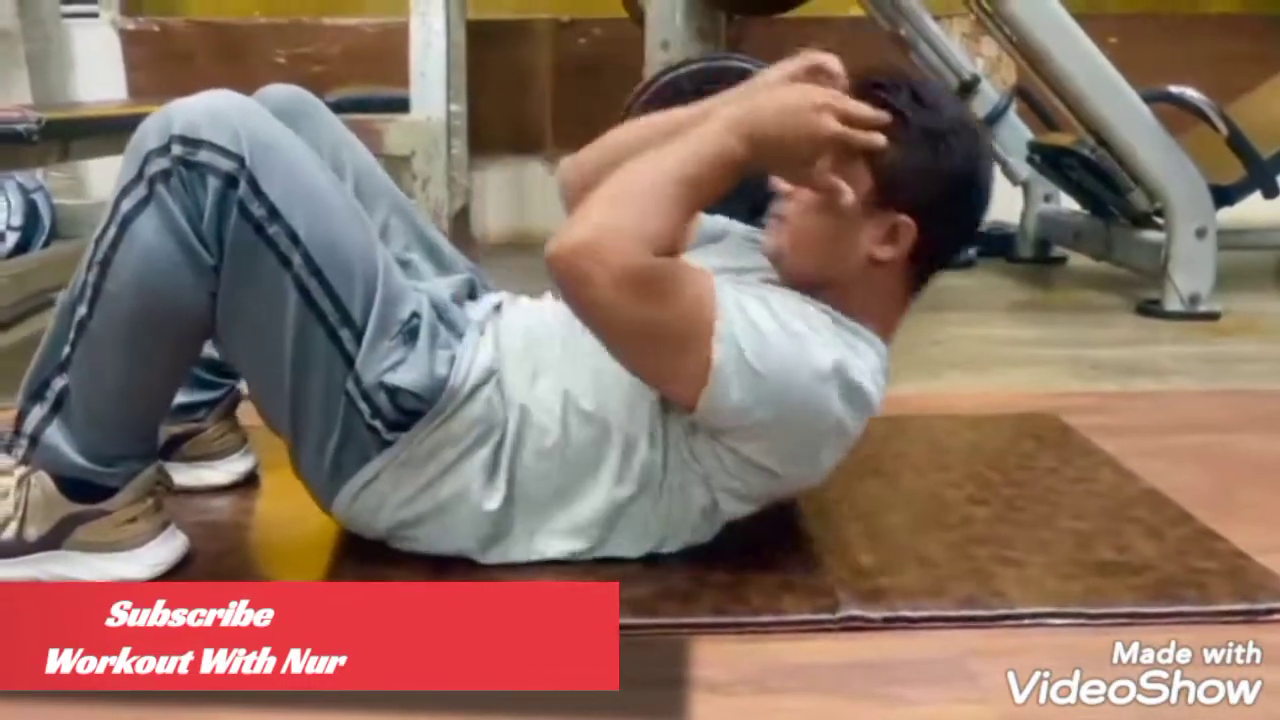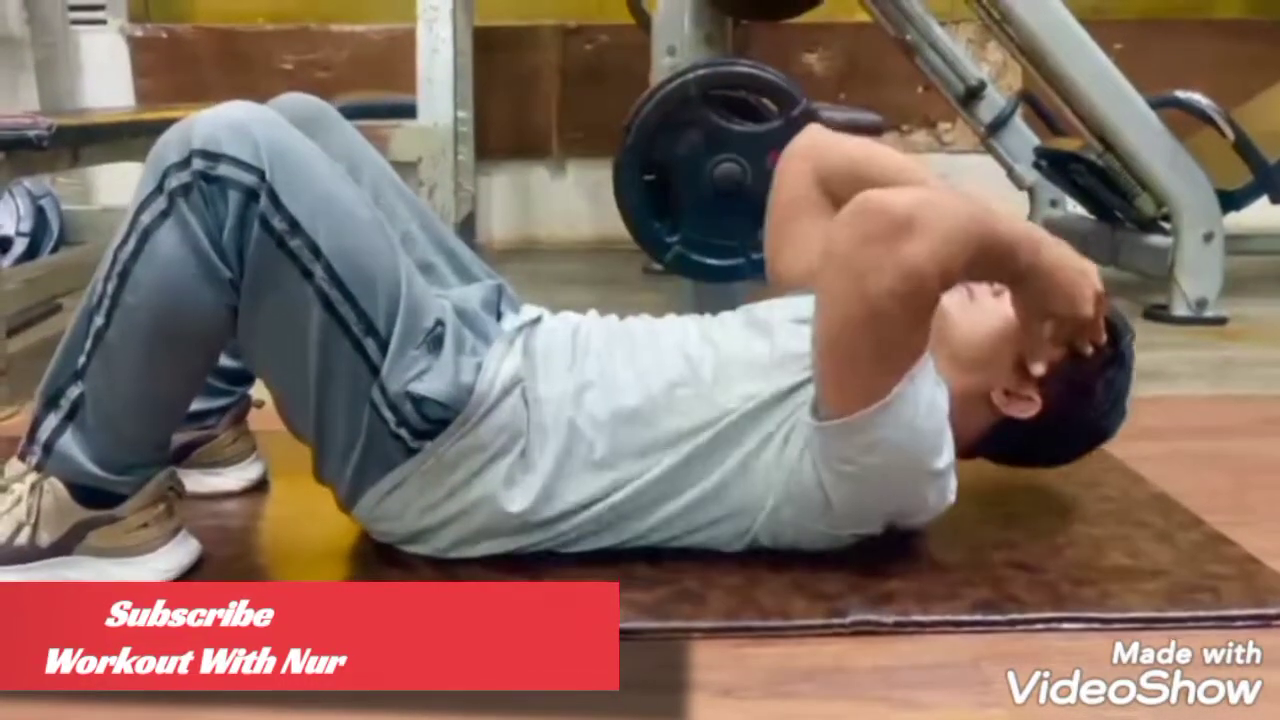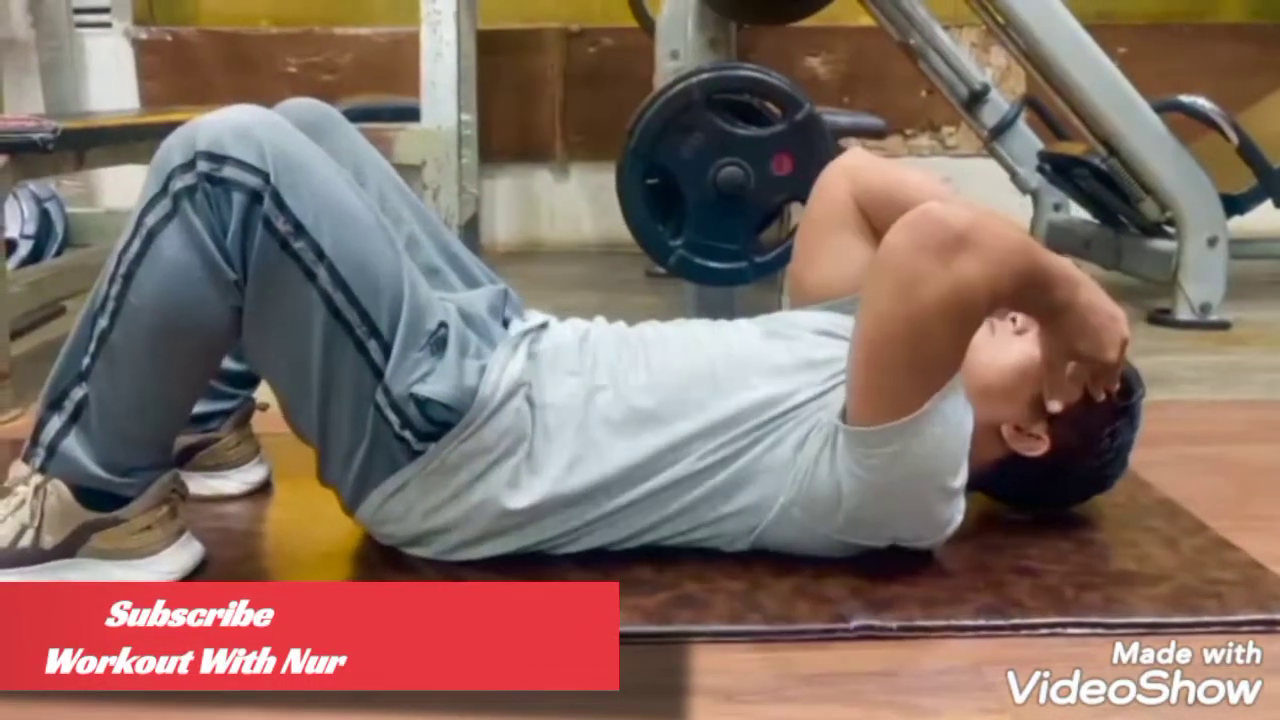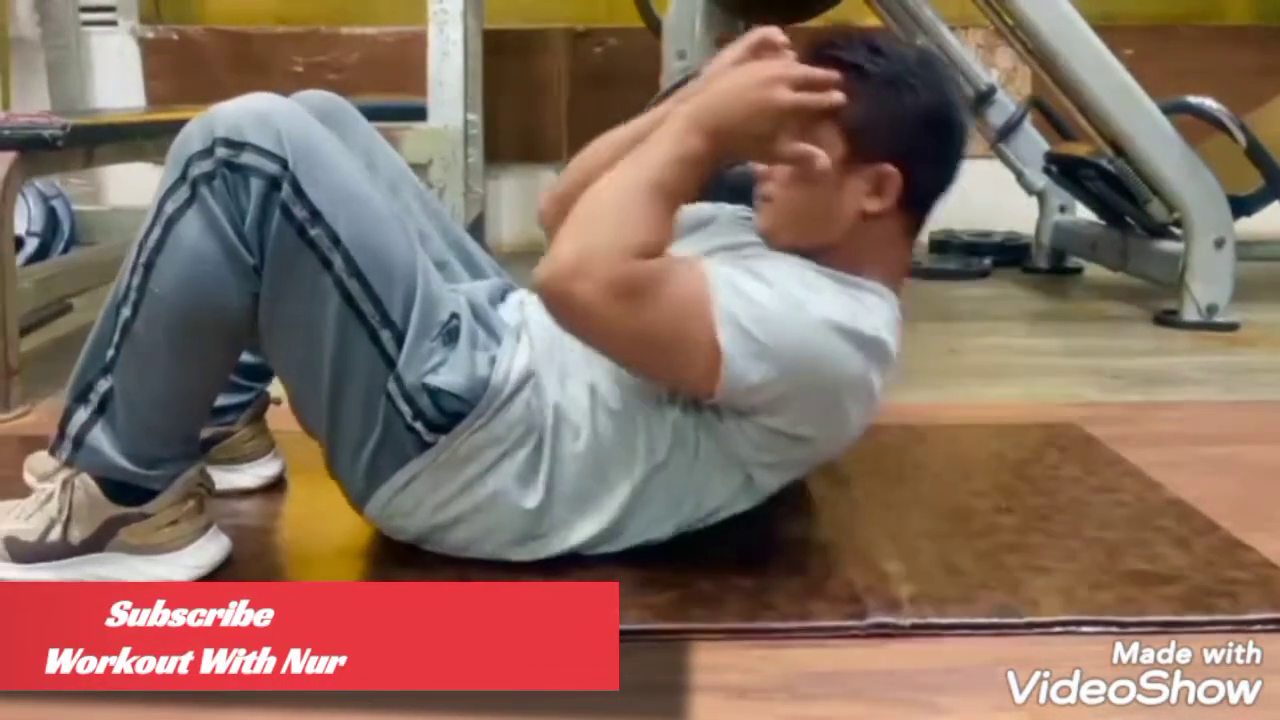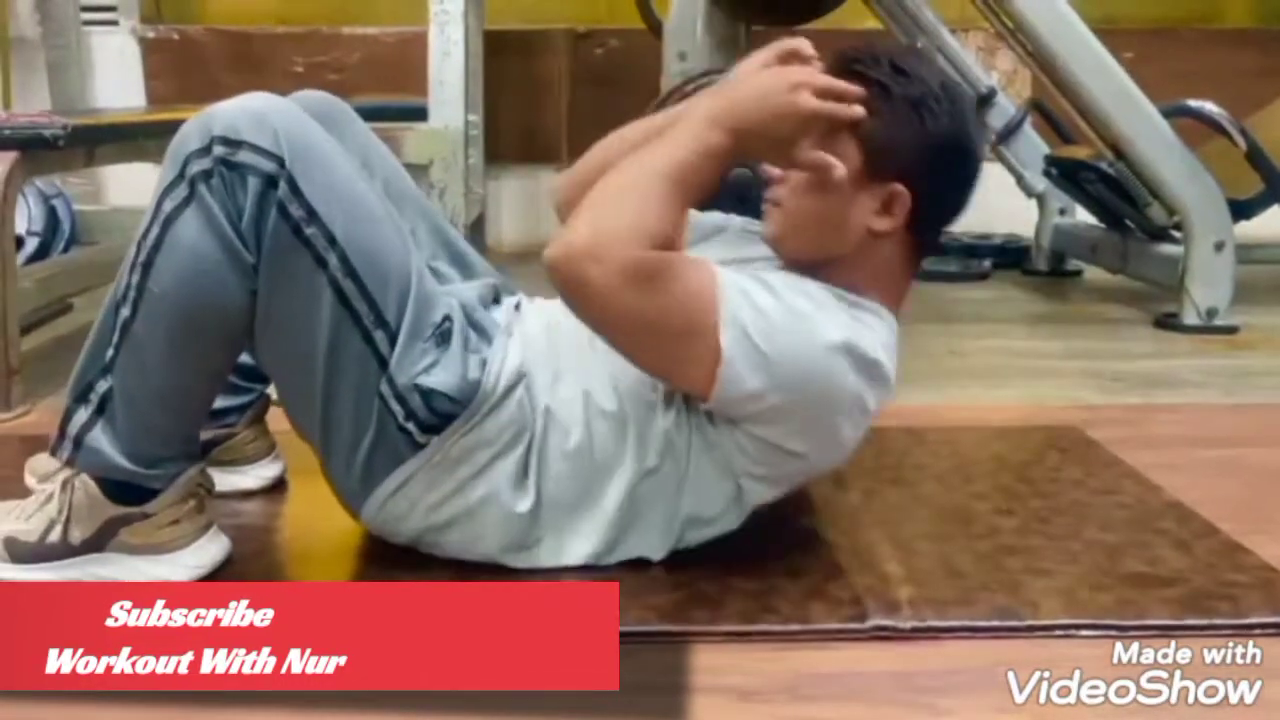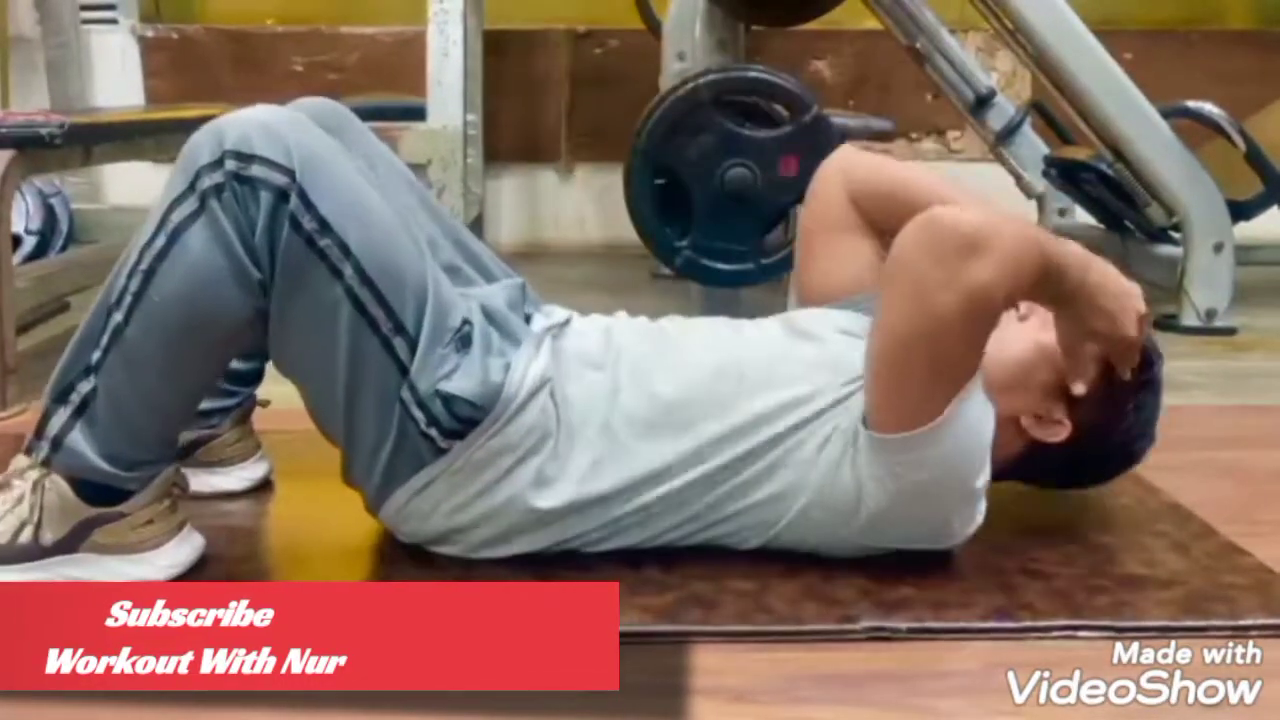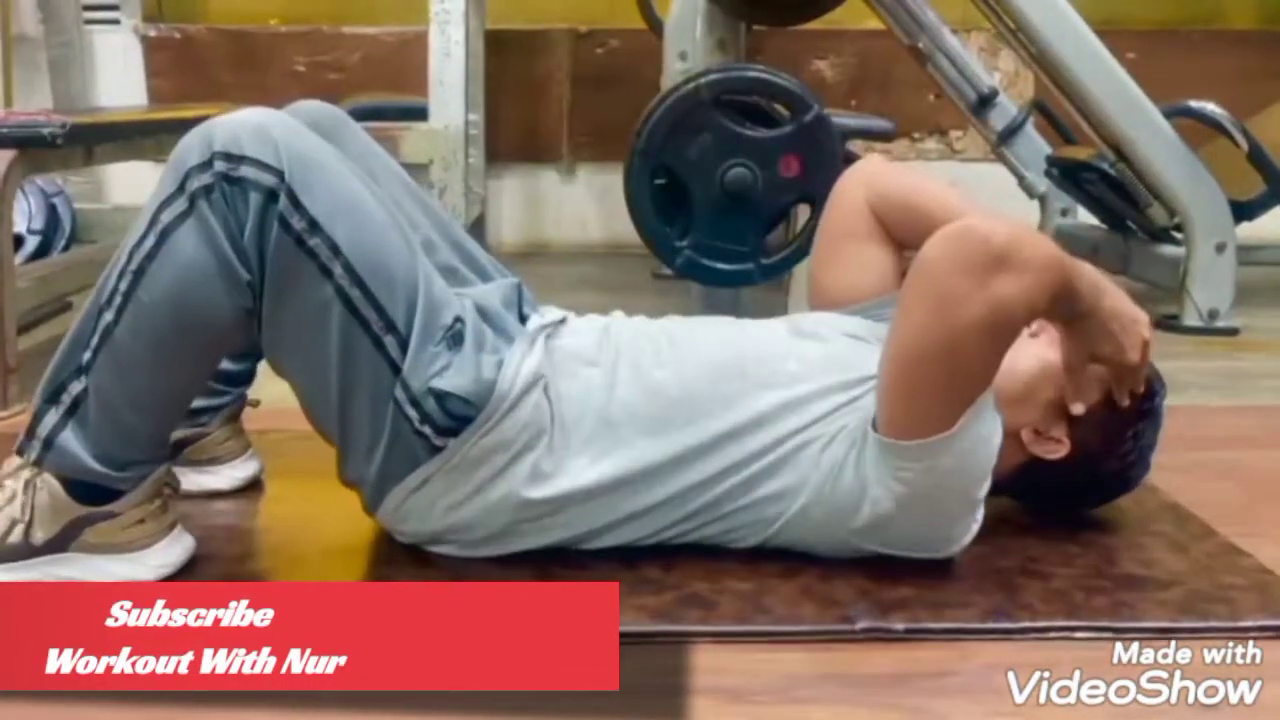
dt=0.4s
person 1, frame 1
left shoulder: (812, 383)
right shoulder: (786, 278)
left elbow: (588, 258)
right elbow: (585, 178)
left wrist: (747, 124)
right wrist: (744, 107)
left hip: (420, 441)
right hip: (466, 344)
left knee: (201, 146)
right knee: (276, 115)
right ankle: (183, 419)
person 1, frame 2
left shoulder: (890, 460)
right shoulder: (859, 354)
left elbow: (896, 231)
right elbow: (811, 161)
left wrist: (1030, 258)
right wrist: (999, 233)
left hip: (448, 442)
right hip: (502, 351)
left knee: (219, 160)
right knee: (291, 125)
right ankle: (195, 422)
person 1, frame 3
left shoulder: (906, 478)
right shoulder: (873, 369)
left elbow: (943, 245)
right elbow: (849, 182)
left wrist: (1064, 287)
right wrist: (1042, 271)
left hip: (454, 445)
right hip: (508, 359)
left knee: (224, 164)
right knee: (294, 130)
left ankle: (93, 503)
right ankle: (197, 427)
person 1, frame 4
left shoulder: (828, 337)
right shoulder: (797, 247)
left elbow: (579, 278)
right elbow: (572, 211)
left wrist: (701, 123)
right wrist: (709, 108)
left hip: (456, 448)
right hip: (502, 370)
left knee: (243, 151)
right knee: (312, 122)
left ankle: (118, 498)
right ankle: (210, 425)
person 1, frame 5
left shoulder: (827, 357)
right shoulder: (794, 271)
left elbow: (590, 258)
right elbow: (582, 194)
left wrist: (737, 114)
right wrist: (722, 103)
left hip: (456, 450)
right hip: (490, 362)
left knee: (241, 149)
right knee: (299, 125)
left ankle: (127, 498)
right ankle: (209, 421)
person 1, frame 6
left shoulder: (929, 474)
right shoulder: (891, 362)
left elbow: (961, 250)
right elbow: (842, 181)
left wrist: (1068, 267)
right wrist: (1050, 257)
left hip: (473, 441)
right hip: (522, 356)
left knee: (250, 165)
right knee: (309, 130)
left ankle: (94, 492)
right ankle: (195, 424)
person 1, frame 7
left shoulder: (924, 483)
right shoulder: (894, 357)
left elbow: (986, 261)
right elbow: (865, 189)
left wrist: (1084, 291)
right wrist: (1076, 289)
left hip: (469, 442)
right hip: (520, 357)
left knee: (240, 167)
right knee: (305, 134)
right ankle: (183, 419)
